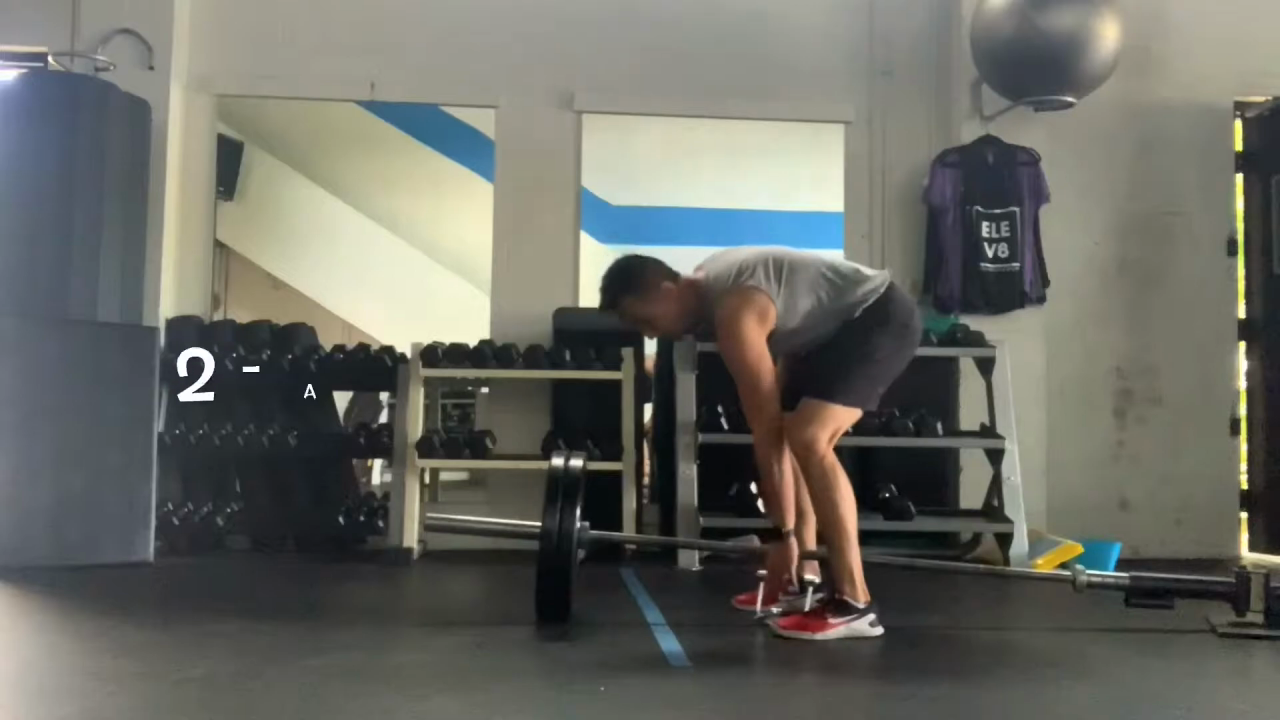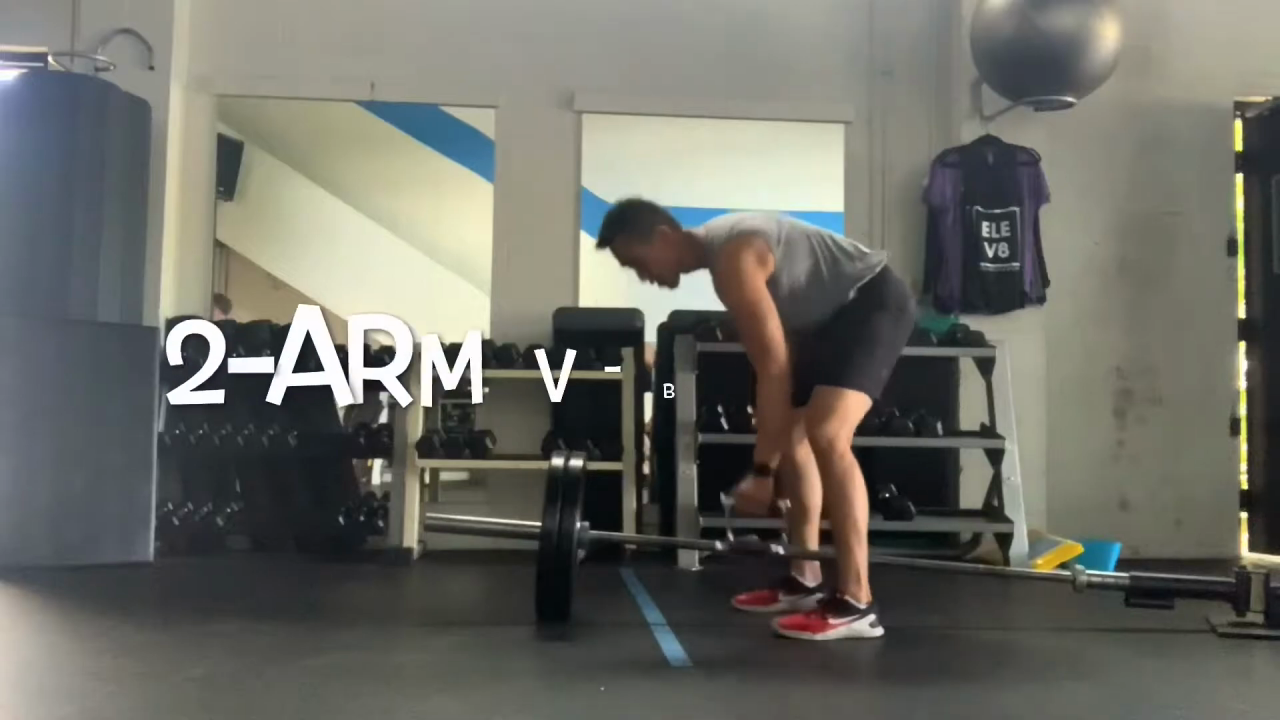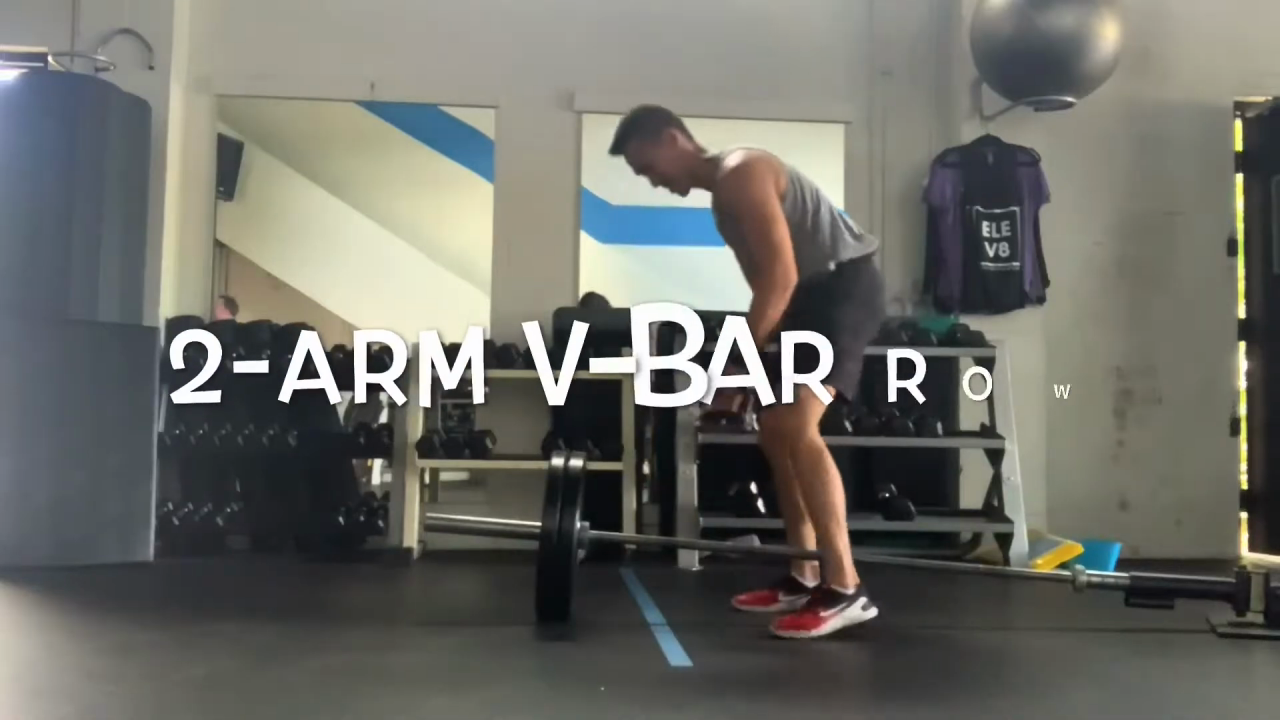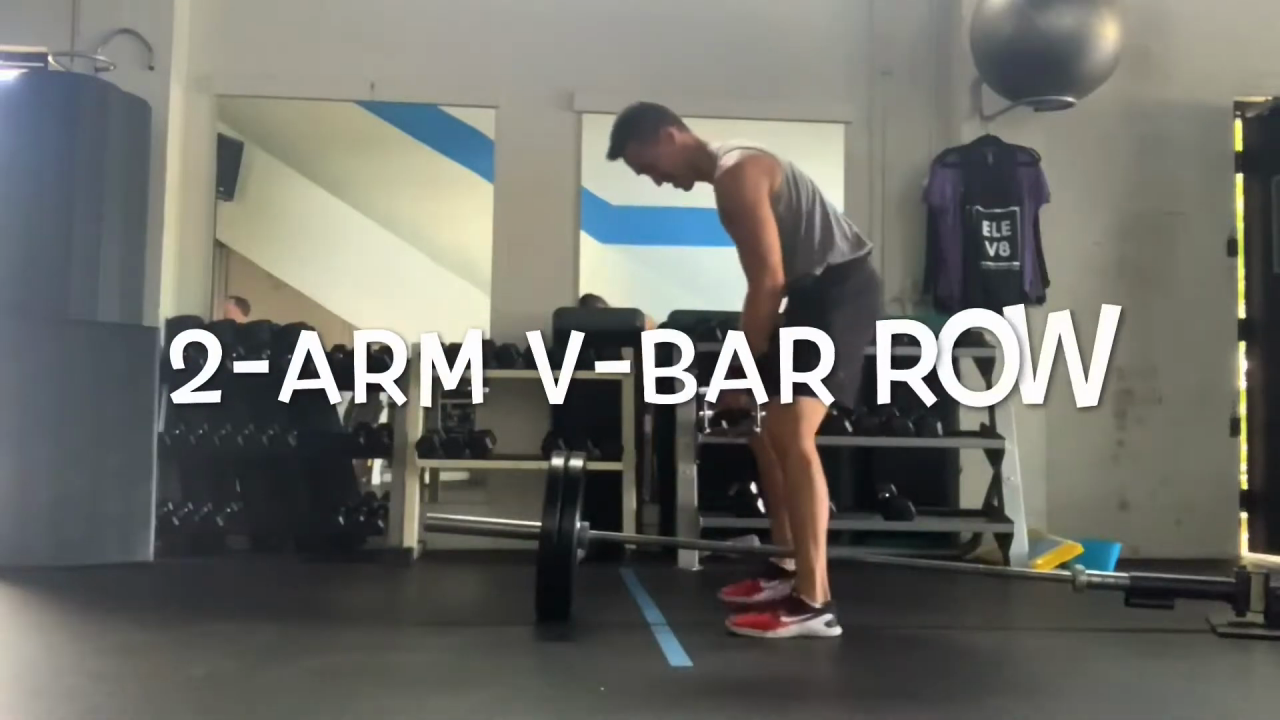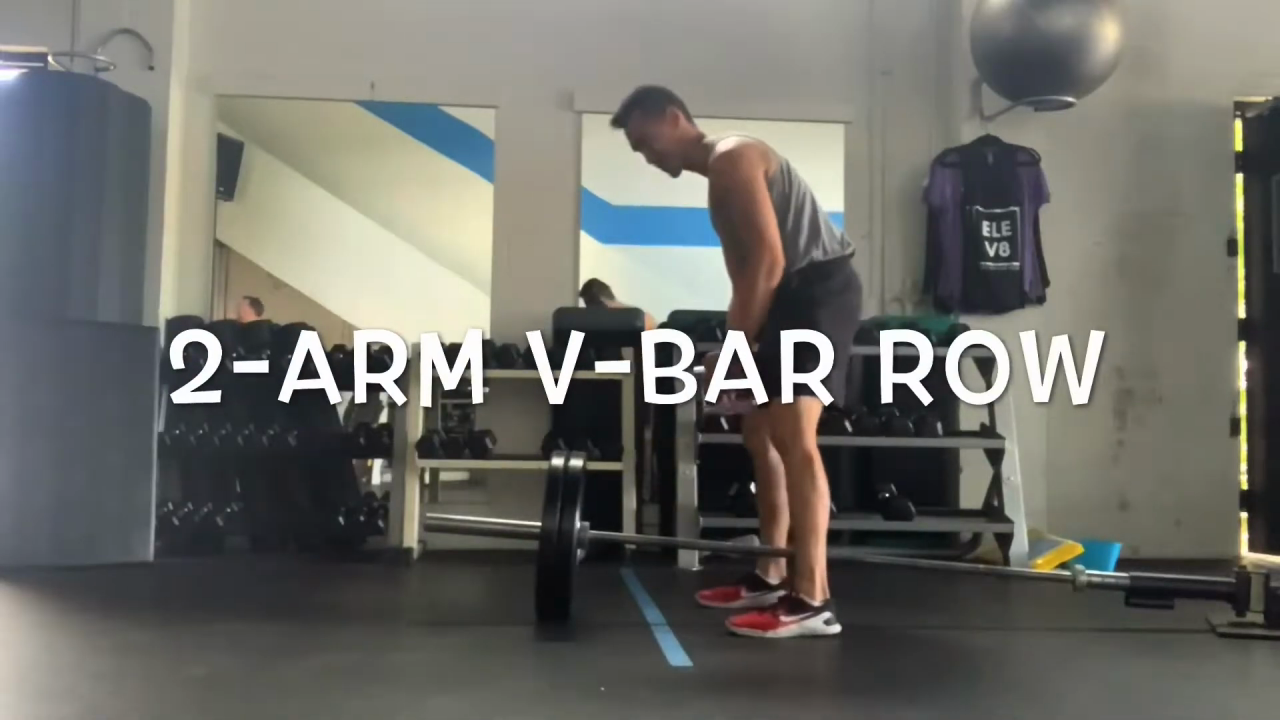
dt=0.3s
person 1, frame 1
left shoulder: (734, 314)
right shoulder: (706, 282)
left elbow: (765, 429)
left wrist: (782, 535)
left hip: (881, 319)
right hip: (843, 323)
left knee: (807, 438)
right knee: (791, 433)
left ankle: (853, 603)
right ankle: (804, 578)
person 1, frame 2
left shoulder: (731, 261)
right shoulder: (709, 244)
left elbow: (773, 370)
left wrist: (763, 471)
left hip: (874, 302)
right hip: (836, 309)
left knee: (827, 431)
right knee: (792, 434)
left ankle: (855, 603)
right ankle: (804, 579)
person 1, frame 3
left shoulder: (741, 173)
right shoulder: (719, 195)
left elbow: (781, 273)
right elbow: (765, 279)
left hip: (844, 287)
right hip: (811, 295)
left knee: (796, 429)
right knee: (776, 431)
left ankle: (845, 589)
right ankle: (803, 576)
person 1, frame 4
left shoulder: (738, 172)
right shoulder: (727, 178)
left elbow: (769, 279)
right elbow: (766, 279)
right wrist: (748, 358)
left hip: (841, 291)
right hip: (816, 292)
left knee: (790, 435)
right knee: (770, 429)
left ankle: (813, 601)
right ankle: (785, 567)
person 1, frame 5
left shoulder: (733, 159)
right shoulder: (717, 179)
left elbow: (768, 262)
right elbow: (745, 274)
left hip: (819, 290)
right hip: (793, 297)
left knee: (794, 438)
right knee: (762, 434)
left ankle: (812, 600)
right ankle: (770, 576)
